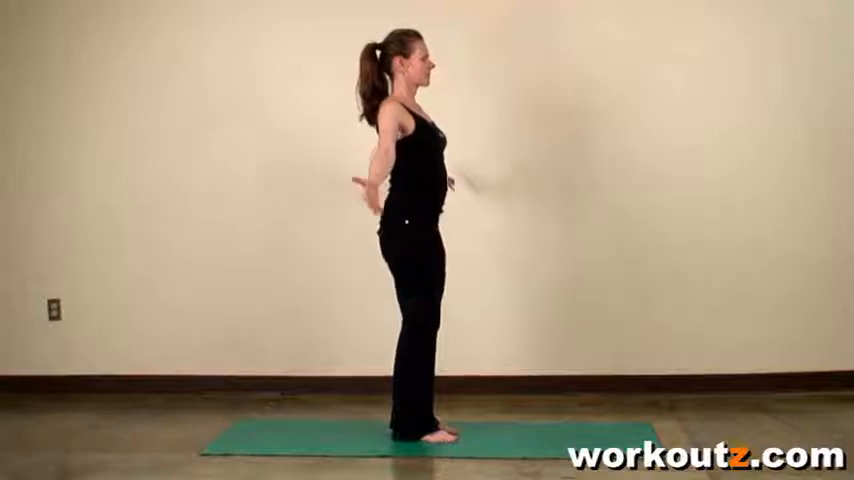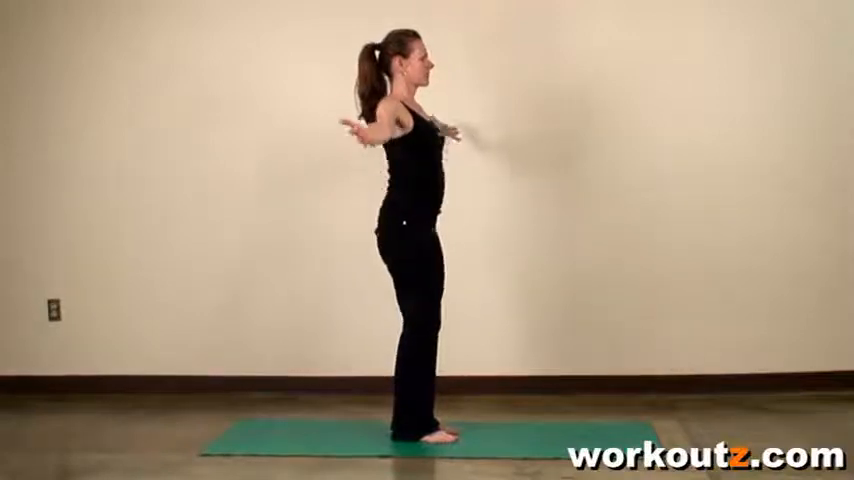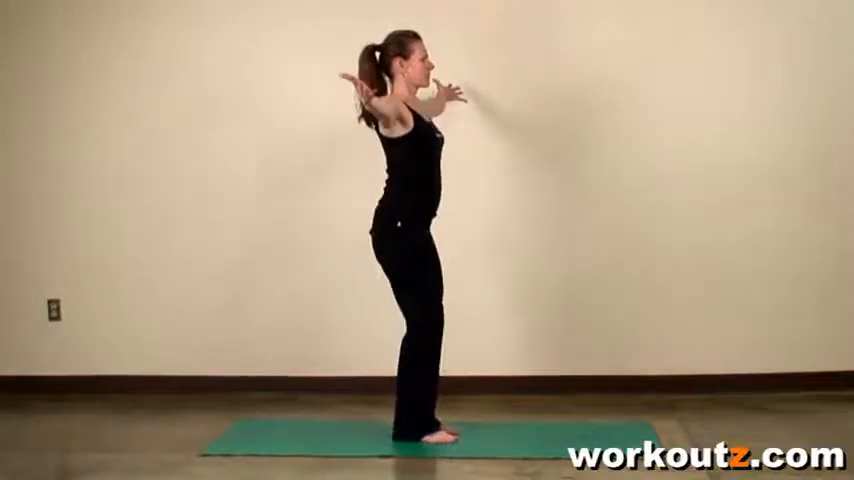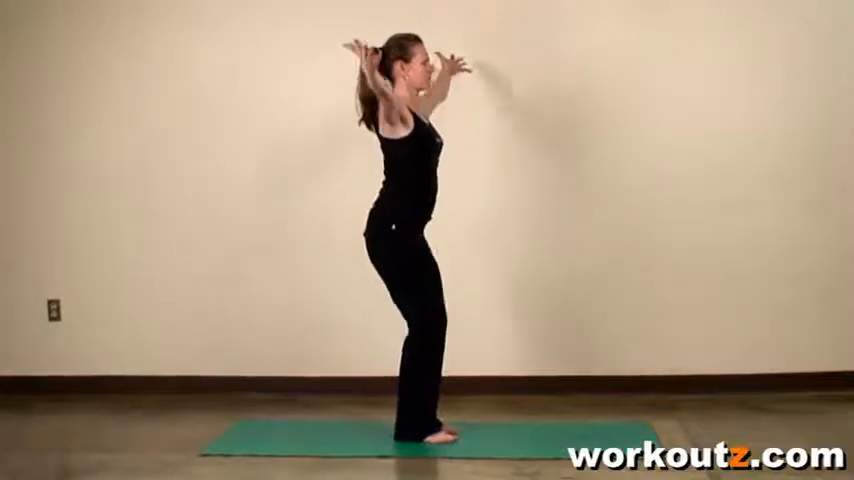
dt=0.2s
person 1, frame 1
left shoulder: (413, 108)
right shoulder: (392, 109)
right elbow: (386, 151)
left wrist: (439, 178)
right wrist: (372, 183)
left hip: (424, 228)
right hip: (405, 229)
left knee: (425, 324)
right knee: (419, 324)
left ankle: (419, 418)
right ankle: (411, 424)
person 1, frame 2
left shoulder: (412, 107)
right shoulder: (391, 107)
right elbow: (380, 132)
left wrist: (443, 130)
right wrist: (366, 134)
left hip: (421, 228)
right hip: (403, 229)
left knee: (426, 324)
right knee: (420, 324)
left ankle: (419, 419)
right ankle: (411, 424)
person 1, frame 3
left shoulder: (413, 107)
right shoulder: (393, 107)
right elbow: (380, 110)
left wrist: (443, 97)
right wrist: (366, 99)
left hip: (414, 228)
right hip: (397, 229)
left knee: (429, 324)
right knee: (423, 324)
left ankle: (421, 419)
right ankle: (412, 424)
person 1, frame 4
left shoulder: (415, 109)
right shoulder: (393, 110)
left elbow: (436, 93)
right elbow: (380, 91)
left wrist: (449, 73)
right wrist: (368, 71)
left hip: (407, 232)
right hip: (391, 232)
left knee: (431, 324)
right knee: (425, 325)
left ankle: (422, 420)
right ankle: (413, 425)
